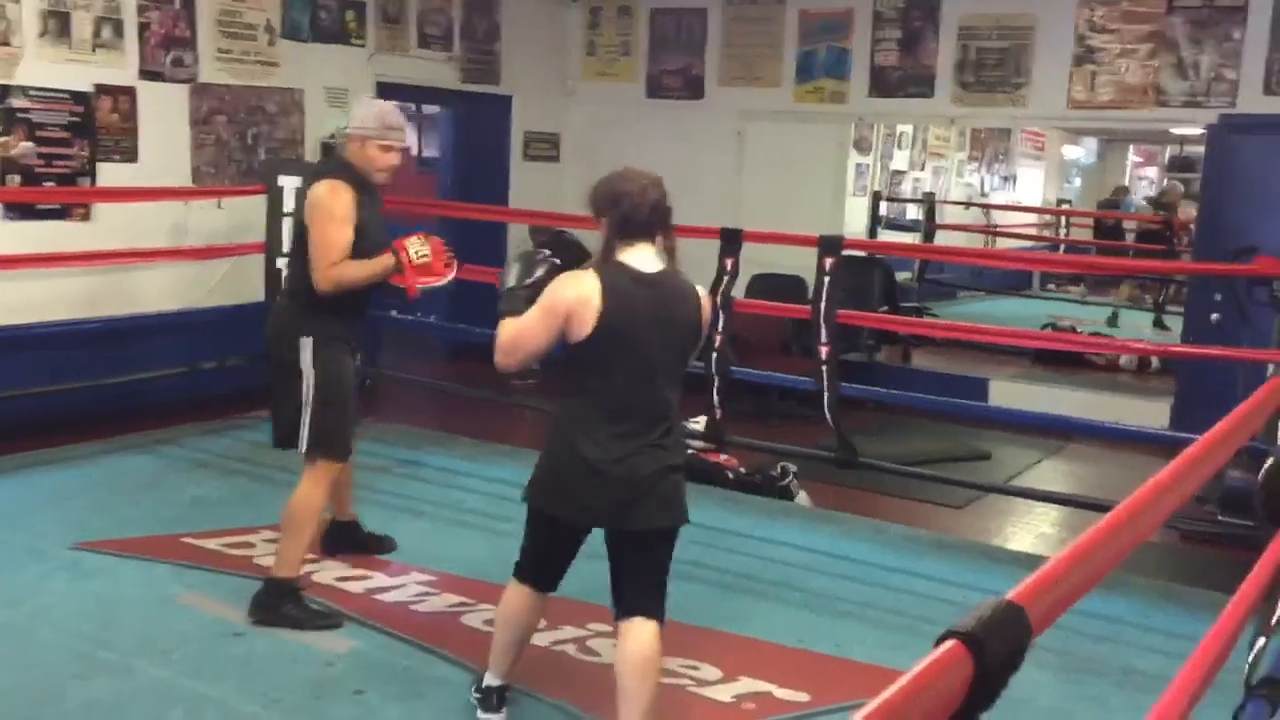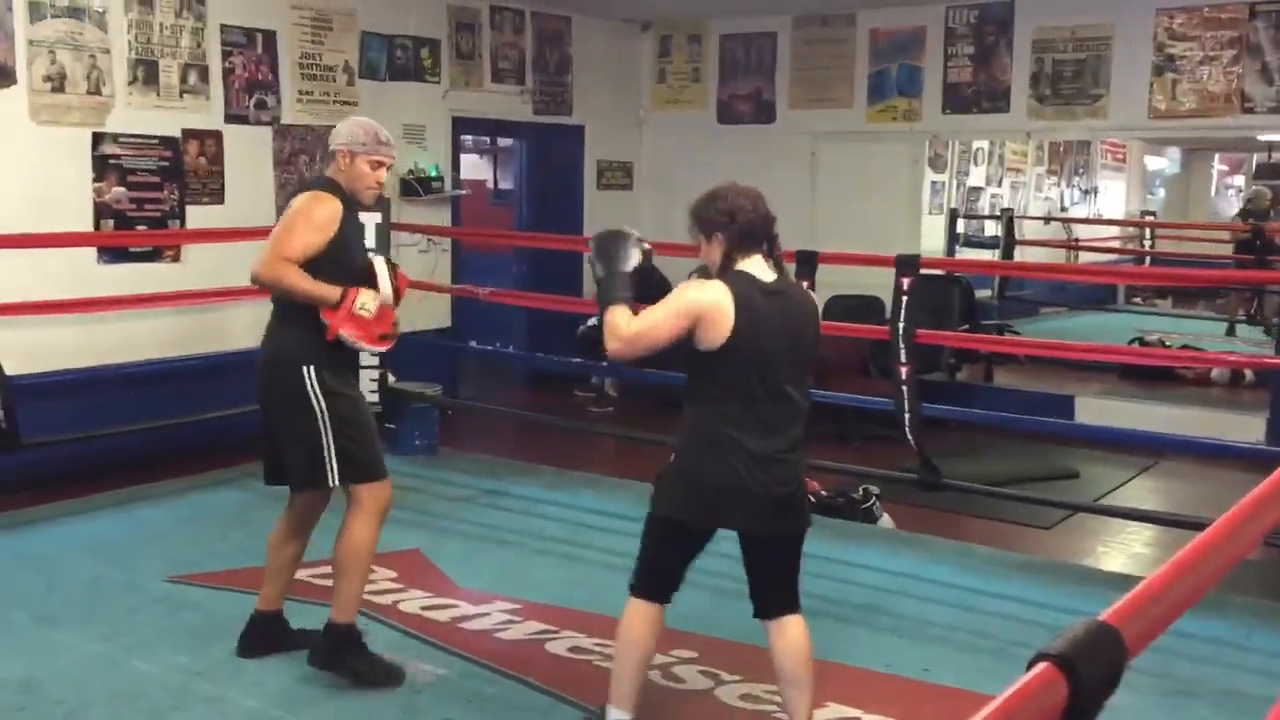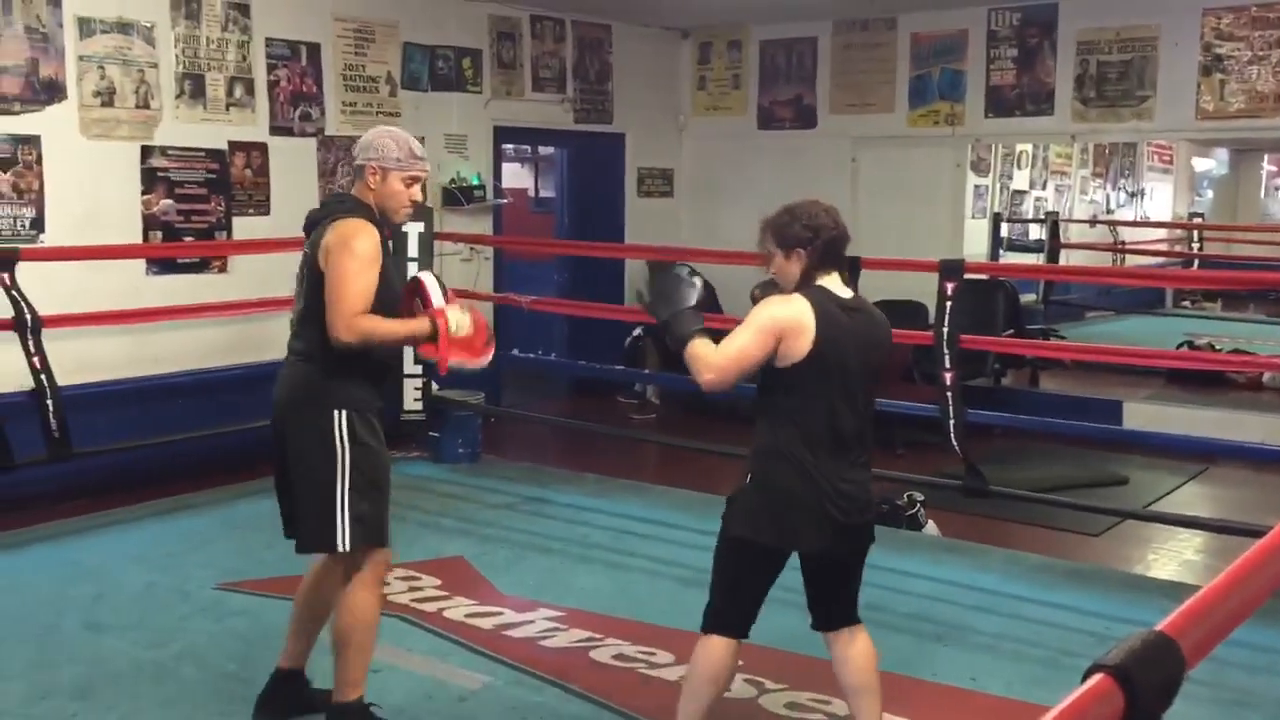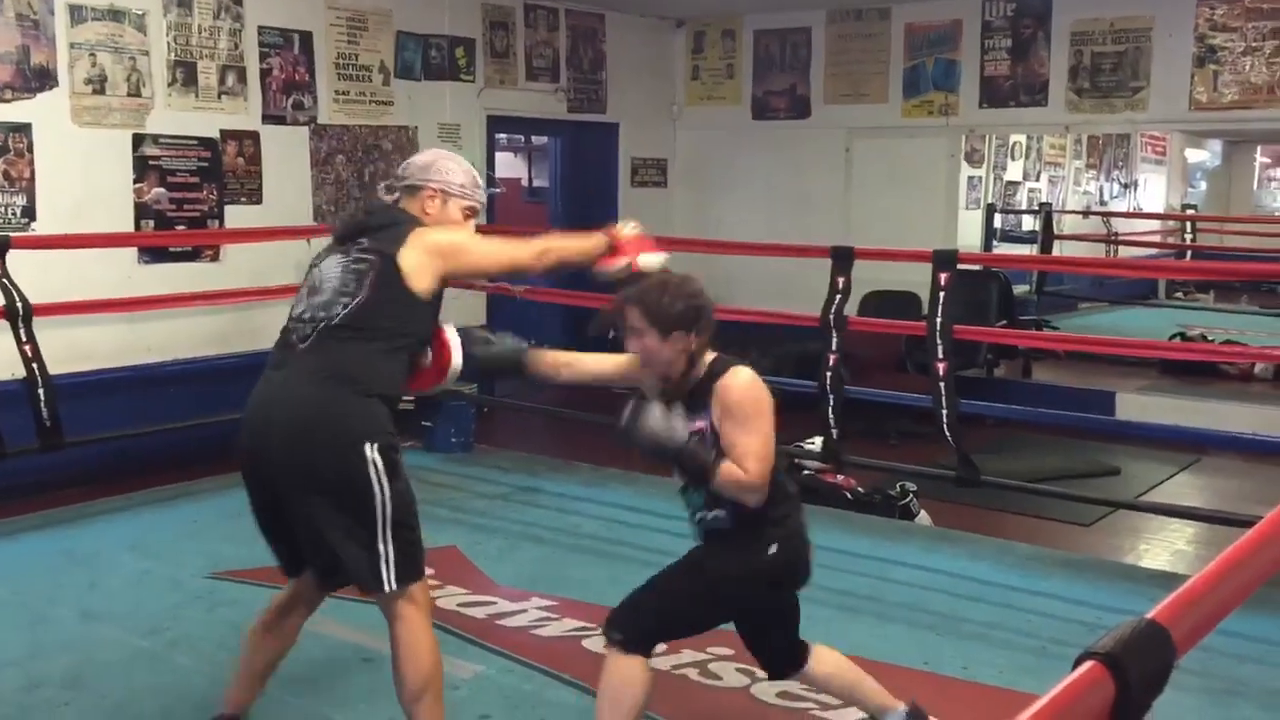
dt=0.7s
person 1, frame 1
left shoulder: (357, 189)
right shoulder: (332, 191)
right elbow: (328, 277)
left wrist: (393, 262)
right wrist: (394, 261)
left hip: (327, 336)
right hip: (312, 338)
left knee: (340, 445)
right knee: (326, 461)
left ankle: (343, 528)
right ankle: (278, 592)
person 1, frame 2
left shoulder: (344, 212)
right shoulder: (320, 204)
right elbow: (268, 268)
left wrist: (373, 293)
right wrist: (341, 297)
left hip: (310, 369)
right hip: (309, 369)
left knee: (309, 498)
right knee: (371, 493)
left ankle: (265, 624)
right ankle: (339, 637)
person 1, frame 3
left shoulder: (351, 230)
right shoulder: (358, 232)
right elbow: (347, 330)
left wrist: (407, 321)
right wrist: (430, 326)
left hip: (317, 403)
right hip: (332, 407)
left knee: (344, 553)
right knee: (368, 562)
person 1, frame 4
left shoulder: (348, 243)
right shoulder: (427, 244)
right elbow: (535, 256)
right wrist: (609, 243)
left hip: (269, 419)
right hip: (338, 431)
left knee: (309, 580)
right knee: (406, 597)
person 2, frame 1
left shoulder: (575, 289)
right shoulder: (695, 299)
left elbow: (508, 357)
left wrist: (518, 291)
left hip: (574, 468)
right hip: (651, 475)
left knee: (532, 577)
right knee: (640, 612)
person 2, frame 2
left shoulder: (704, 297)
right shoulder: (805, 304)
left elbow: (620, 343)
left wrist: (613, 279)
left hip: (704, 474)
right hip: (779, 480)
left knee: (648, 591)
right knee: (781, 608)
person 2, frame 3
left shoulder: (783, 312)
right shoulder: (876, 323)
left elbow: (712, 373)
left wrist: (681, 318)
left hip: (776, 493)
right hip: (847, 498)
left knee: (724, 623)
right knee: (843, 620)
person 2, frame 4
left shoulder: (736, 385)
right shoulder: (658, 371)
left elbow: (752, 487)
right elbow: (581, 366)
left wrist: (683, 453)
right wrist: (519, 357)
left hip: (766, 548)
right hip: (739, 543)
left knee: (627, 634)
right knee: (785, 654)
